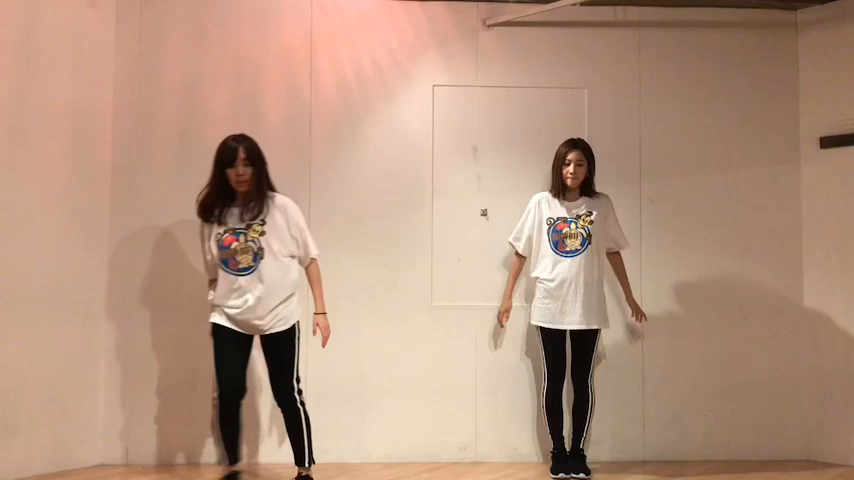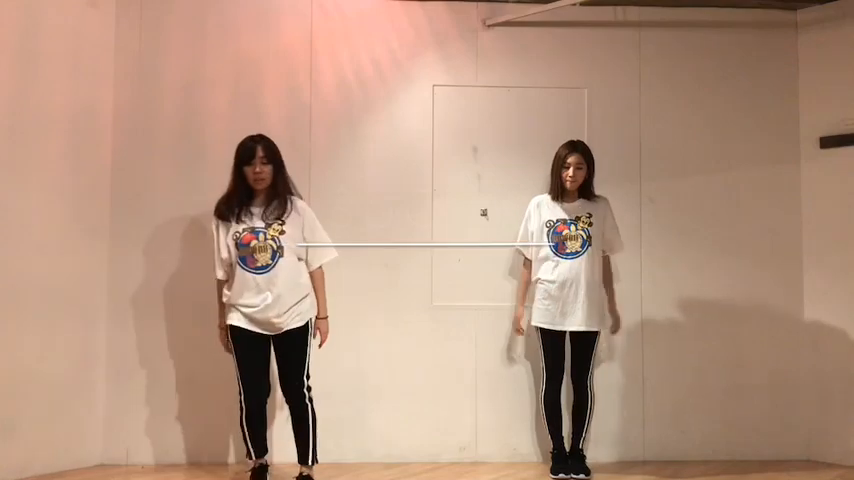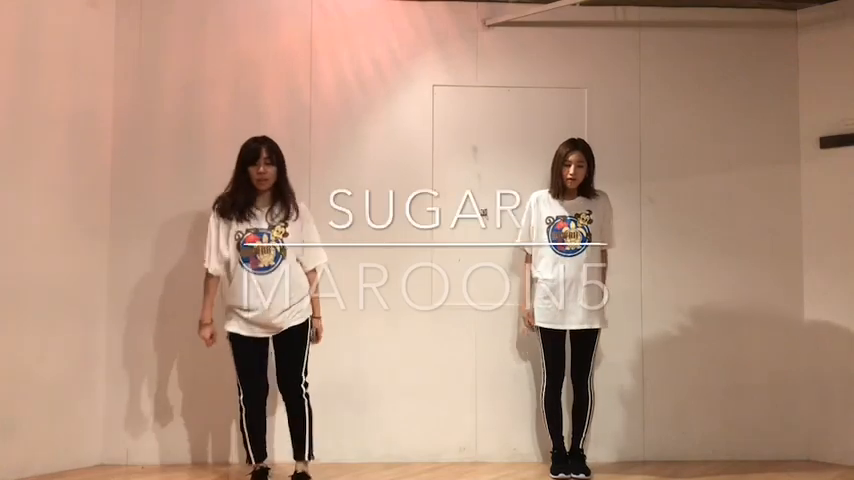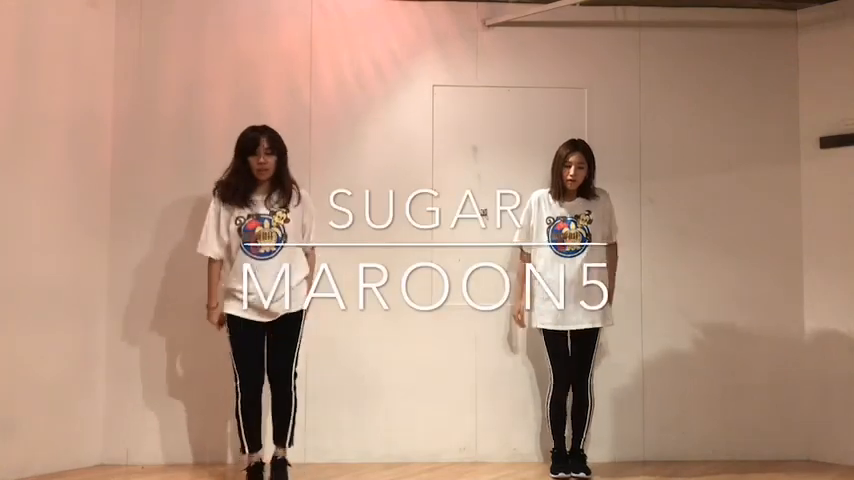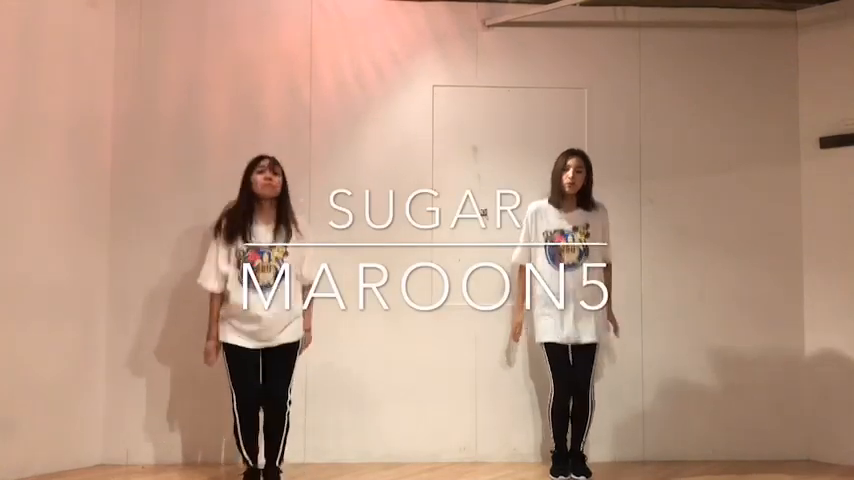
dt=0.2s
person 1, frame 1
left shoulder: (280, 207)
right shoulder: (212, 213)
left elbow: (309, 259)
right elbow: (213, 272)
left wrist: (320, 310)
right wrist: (218, 307)
left hip: (278, 316)
right hip: (228, 318)
left knee: (288, 395)
right knee: (228, 394)
person 1, frame 2
left shoulder: (295, 209)
right shoulder: (227, 214)
left elbow: (314, 265)
right elbow: (223, 274)
left wrist: (322, 314)
right wrist: (223, 321)
left hip: (293, 317)
right hip: (245, 319)
left knee: (297, 393)
right knee: (252, 395)
person 1, frame 3
left shoulder: (296, 212)
right shoulder: (226, 212)
left elbow: (312, 269)
right elbow: (215, 269)
left wrist: (317, 314)
right wrist: (206, 317)
left hip: (292, 317)
right hip: (244, 320)
left knee: (294, 391)
right knee: (251, 396)
person 1, frame 4
left shoulder: (296, 198)
right shoulder: (226, 198)
left elbow: (308, 249)
right elbow: (216, 254)
left wrist: (306, 290)
right wrist: (213, 302)
left hip: (288, 304)
right hip: (242, 306)
left knee: (283, 379)
right knee: (248, 383)
person 1, frame 5
left shoulder: (294, 228)
right shoulder: (229, 228)
left elbow: (306, 281)
right elbow: (215, 285)
left wrist: (307, 321)
right wrist: (210, 335)
left hip: (282, 333)
right hip: (238, 333)
left knee: (276, 402)
right knee: (245, 404)
person 2, frame 1
left shoulder: (601, 204)
right shoulder: (540, 203)
left elbow: (613, 253)
right elbow: (521, 252)
left wrist: (630, 299)
right wrist: (507, 296)
left hip: (588, 307)
right hip: (549, 307)
left knee: (582, 381)
right knee: (554, 380)
left ankle: (577, 452)
right ankle: (558, 452)
person 2, frame 2
left shoulder: (600, 207)
right shoulder: (539, 205)
left elbow: (605, 259)
right elbow: (528, 260)
left wrist: (612, 305)
right wrist: (520, 306)
left hip: (588, 309)
right hip: (549, 309)
left knee: (582, 382)
right knee: (553, 381)
left ankle: (577, 452)
right ankle: (558, 452)
person 2, frame 3
left shoulder: (600, 202)
right shoulder: (539, 201)
left elbow: (604, 252)
right elbow: (530, 255)
left wrist: (601, 292)
right wrist: (526, 301)
left hip: (587, 308)
right hip: (549, 306)
left knee: (582, 380)
right knee: (553, 380)
left ankle: (577, 452)
right ankle: (558, 452)
person 2, frame 4
left shoulder: (600, 201)
right shoulder: (539, 201)
left elbow: (610, 246)
right elbow: (525, 251)
left wrist: (610, 288)
right wrist: (520, 298)
left hip: (588, 307)
right hip: (550, 307)
left knee: (582, 380)
right knee: (561, 380)
right ankle: (559, 452)
person 2, frame 5
left shoulder: (597, 213)
right shoulder: (536, 212)
left elbow: (604, 264)
right elbow: (524, 263)
left wrist: (608, 307)
right wrist: (519, 312)
left hip: (587, 316)
right hip: (549, 315)
left knee: (583, 390)
right knee: (562, 389)
